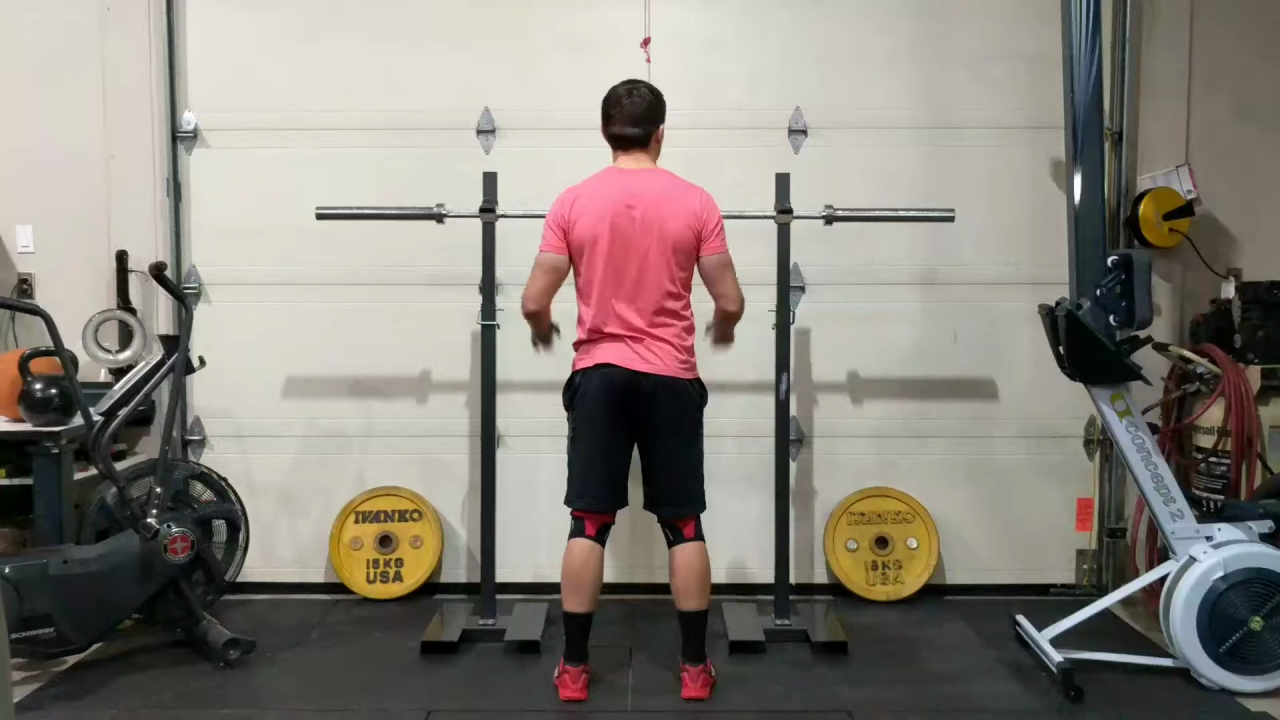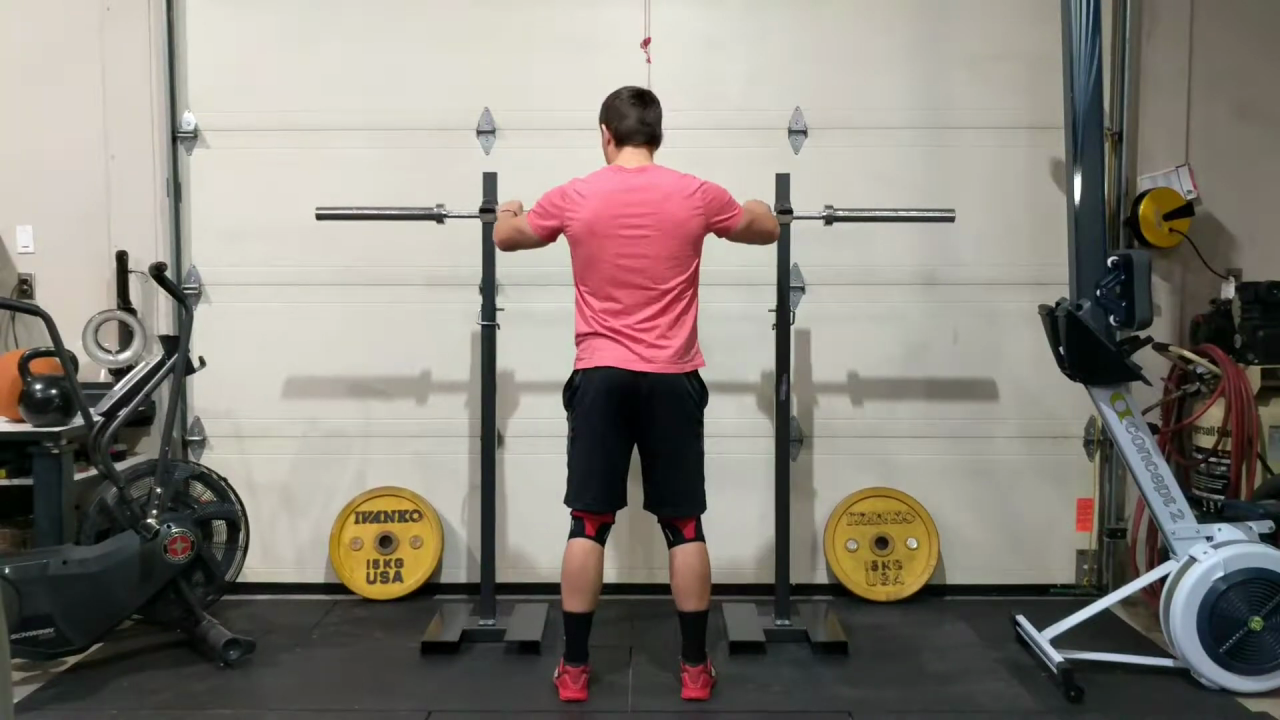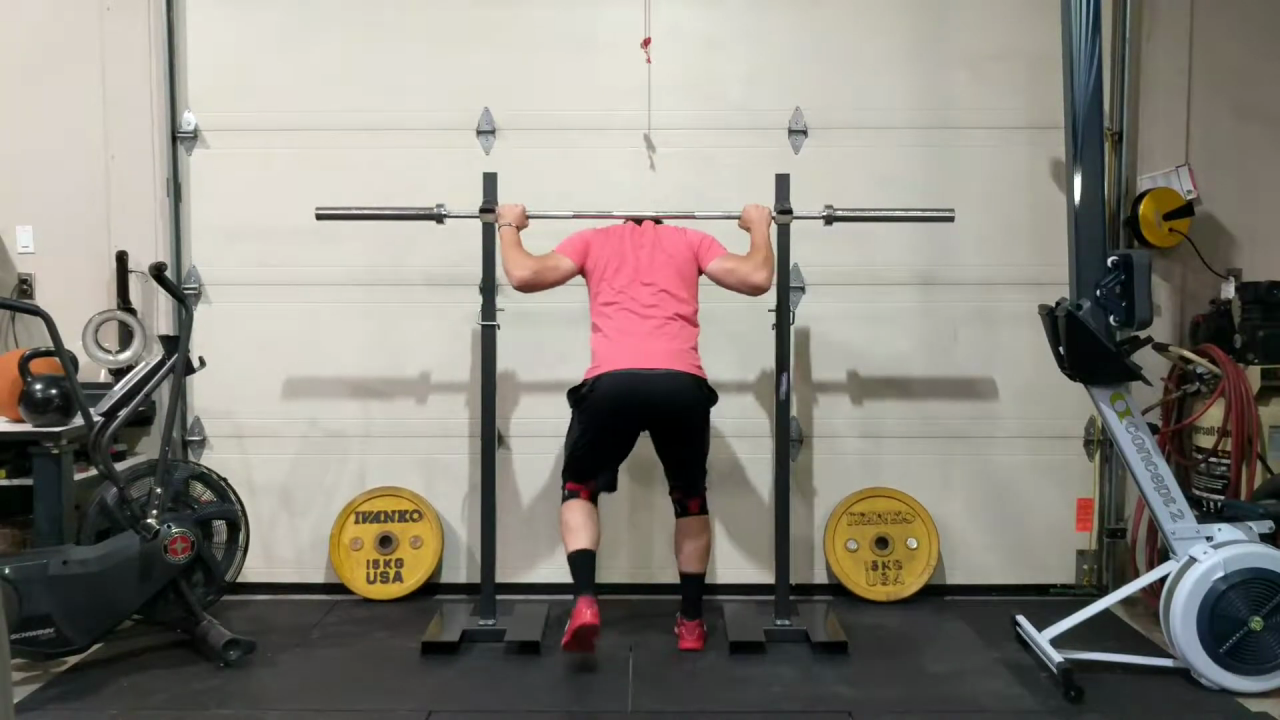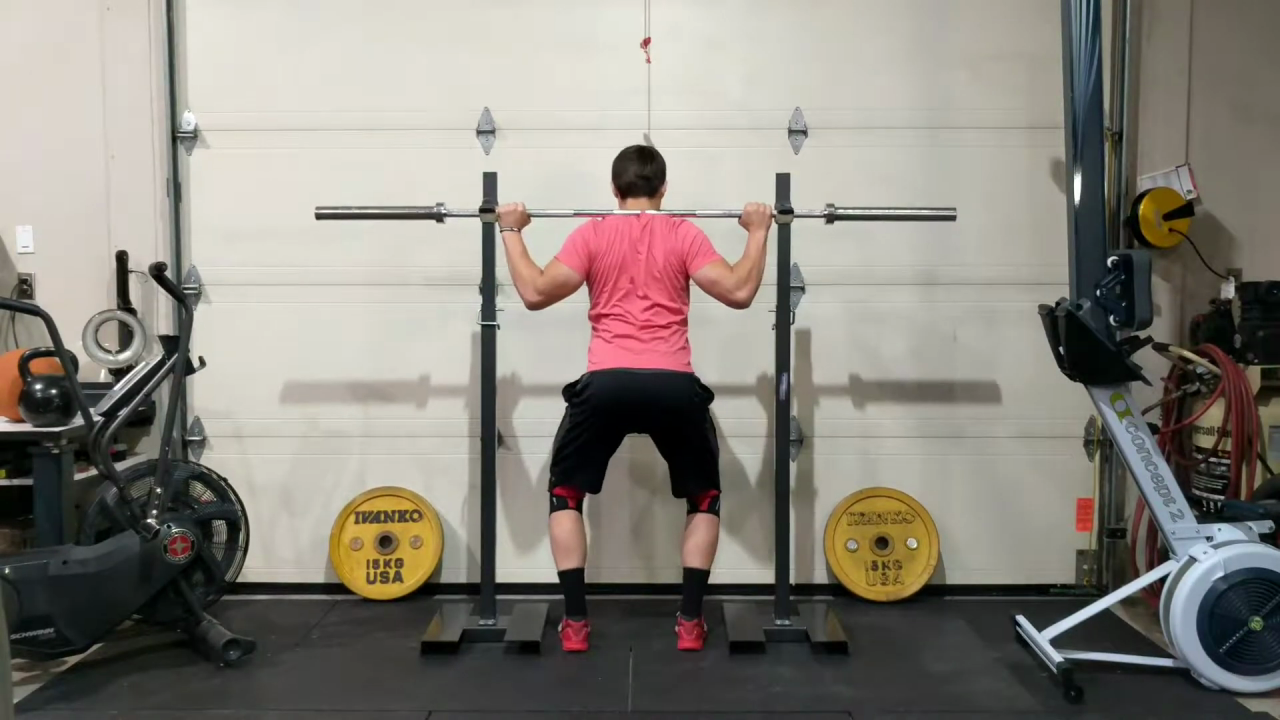
dt=1s
person 1, frame 1
left shoulder: (574, 202)
right shoulder: (694, 202)
left elbow: (534, 301)
right elbow: (729, 302)
left wrist: (541, 331)
right wrist: (724, 331)
left hip: (600, 377)
right hip: (671, 380)
left knee: (588, 524)
right knee: (683, 525)
left ankle: (573, 668)
right ankle: (695, 668)
person 1, frame 2
left shoulder: (574, 196)
right shoulder: (695, 195)
left elbow: (505, 237)
right elbow: (766, 231)
left wrist: (508, 212)
right wrist: (757, 208)
left hip: (600, 378)
right hip: (673, 380)
left knee: (588, 524)
right knee: (683, 526)
left ankle: (574, 668)
right ankle: (695, 667)
person 1, frame 3
left shoulder: (592, 240)
right shoulder: (690, 239)
left elbow: (523, 277)
right elbow: (757, 279)
left wrist: (508, 227)
right wrist: (760, 229)
left hip: (613, 383)
right hip: (682, 384)
left knee: (579, 489)
right knee: (690, 500)
left ankle: (584, 601)
right ankle: (691, 622)
person 1, frame 4
left shoulder: (591, 235)
right shoulder: (684, 234)
left elbow: (535, 293)
right elbow: (739, 292)
left wrist: (511, 232)
right wrist: (758, 232)
left hip: (606, 384)
right hip: (673, 385)
left knee: (565, 494)
right knee: (703, 498)
left ankle: (575, 622)
right ankle: (690, 620)
